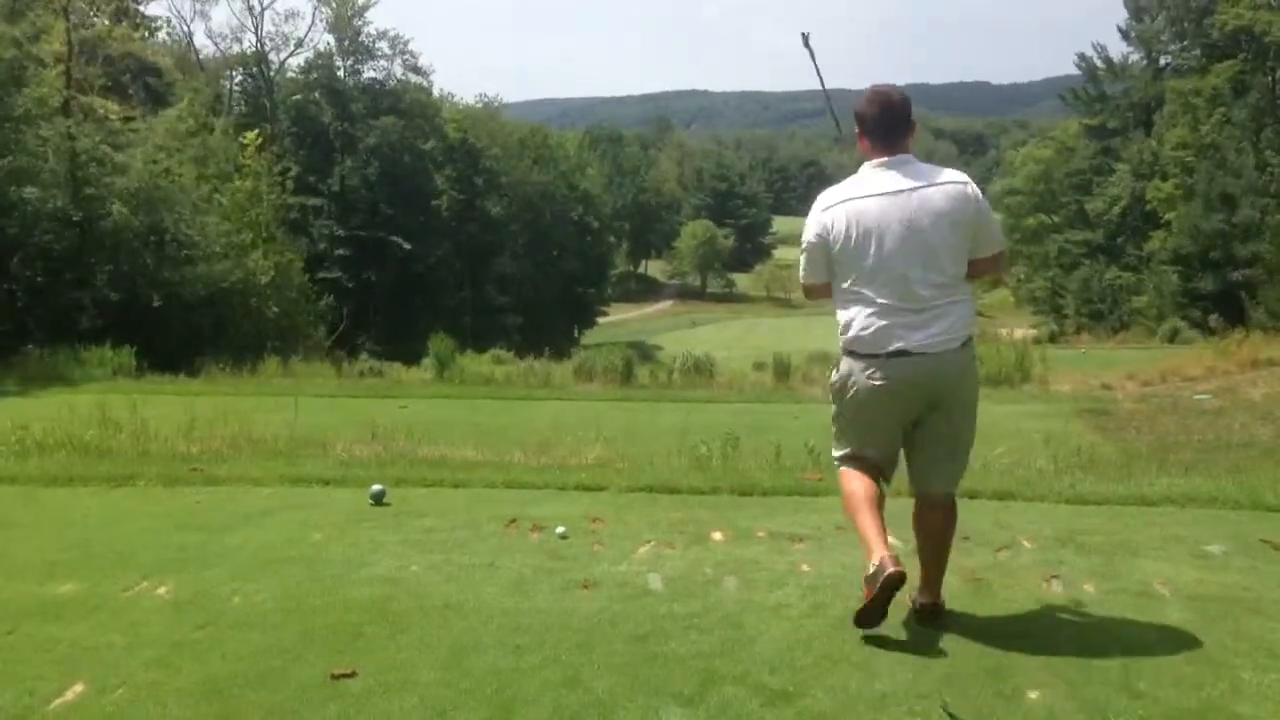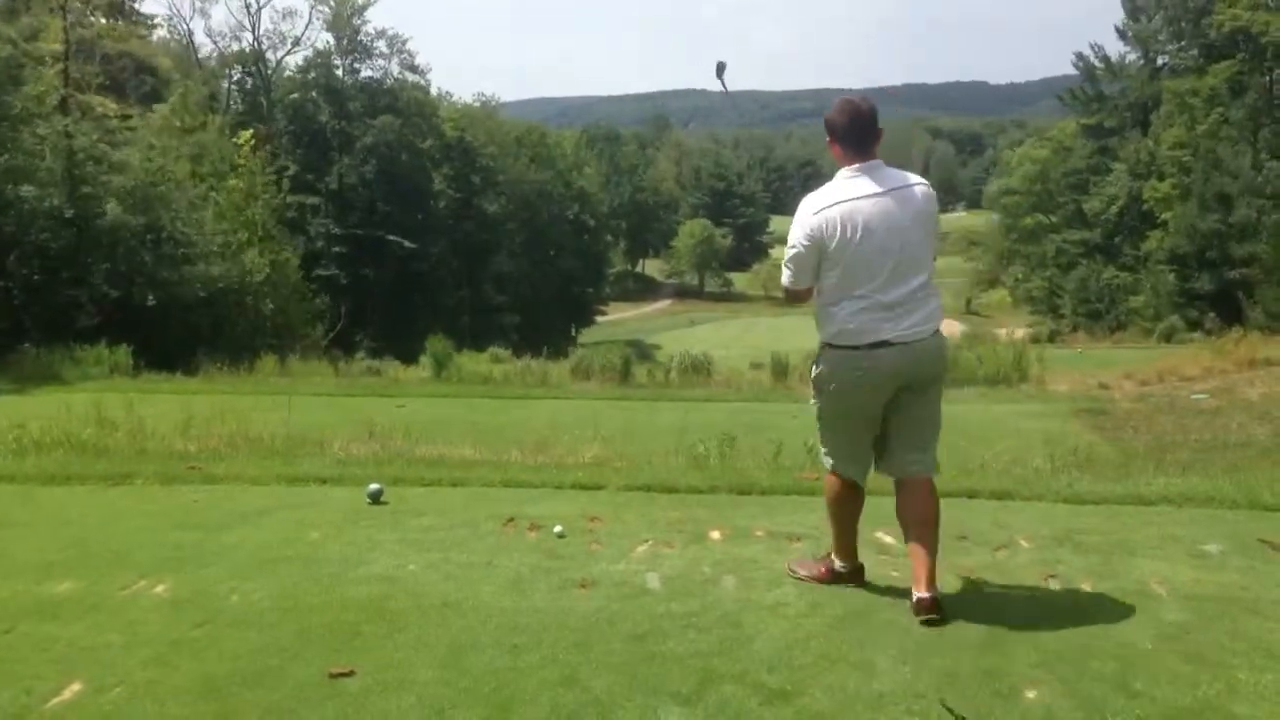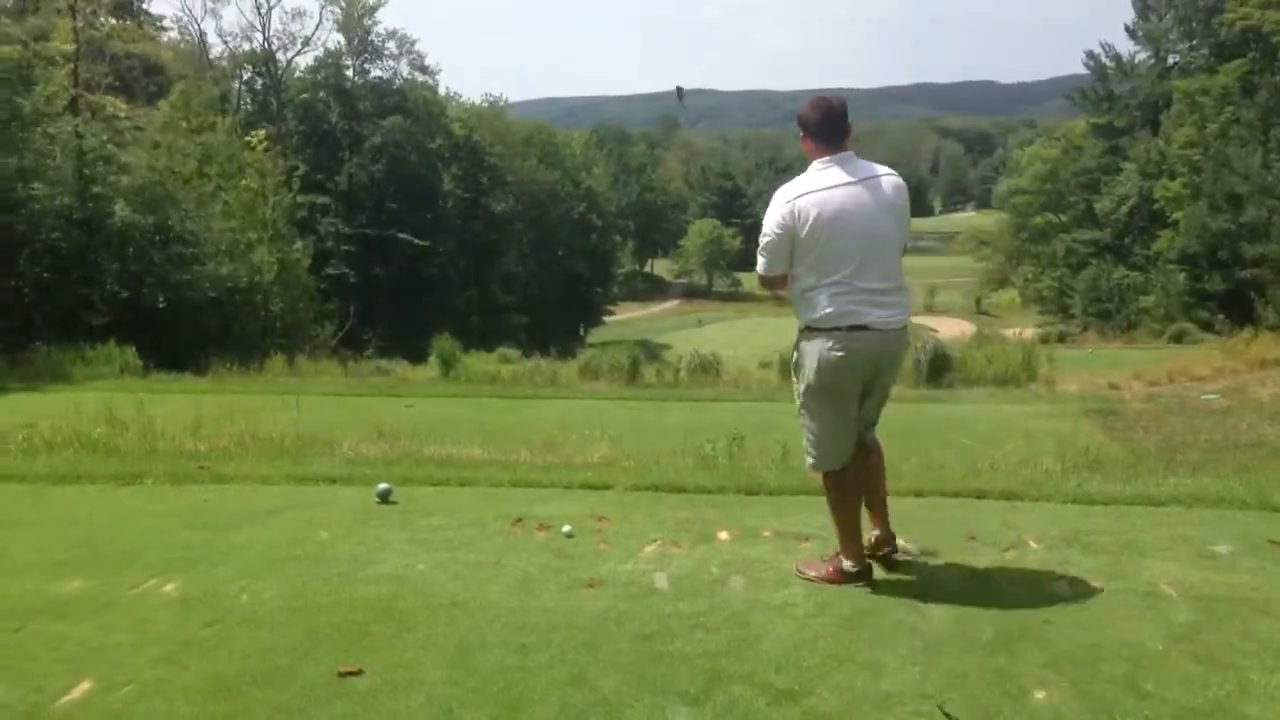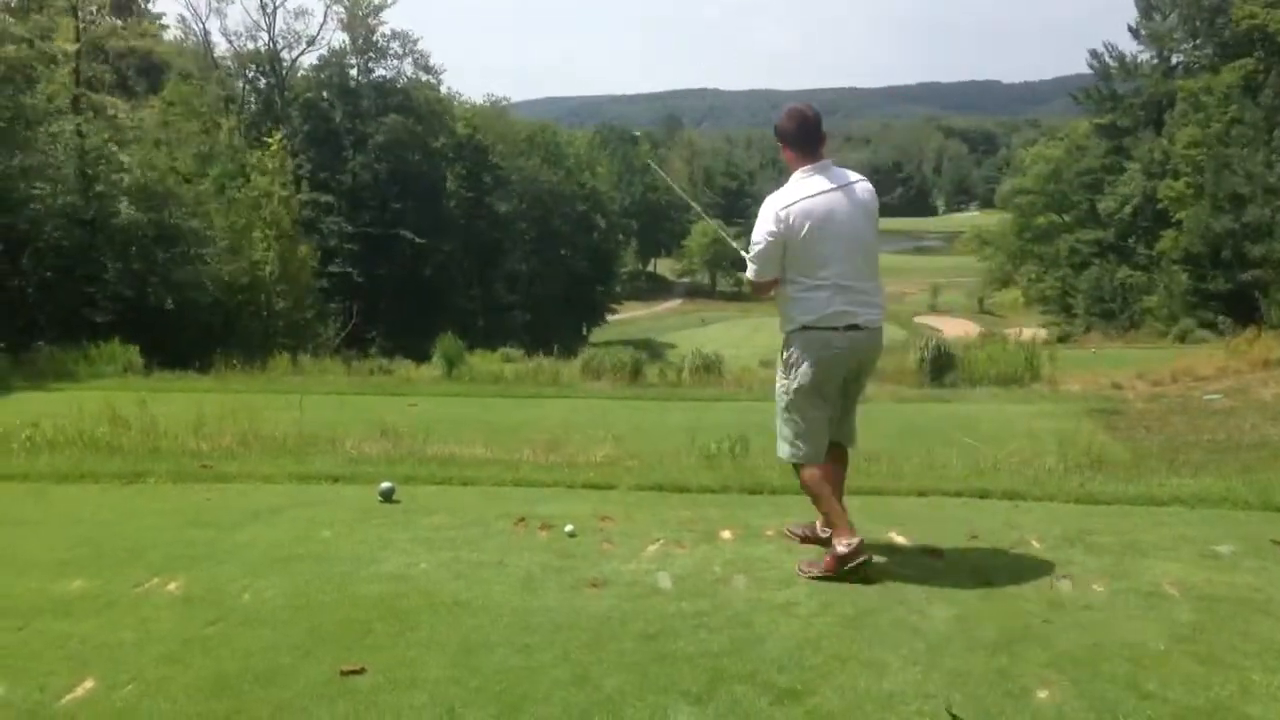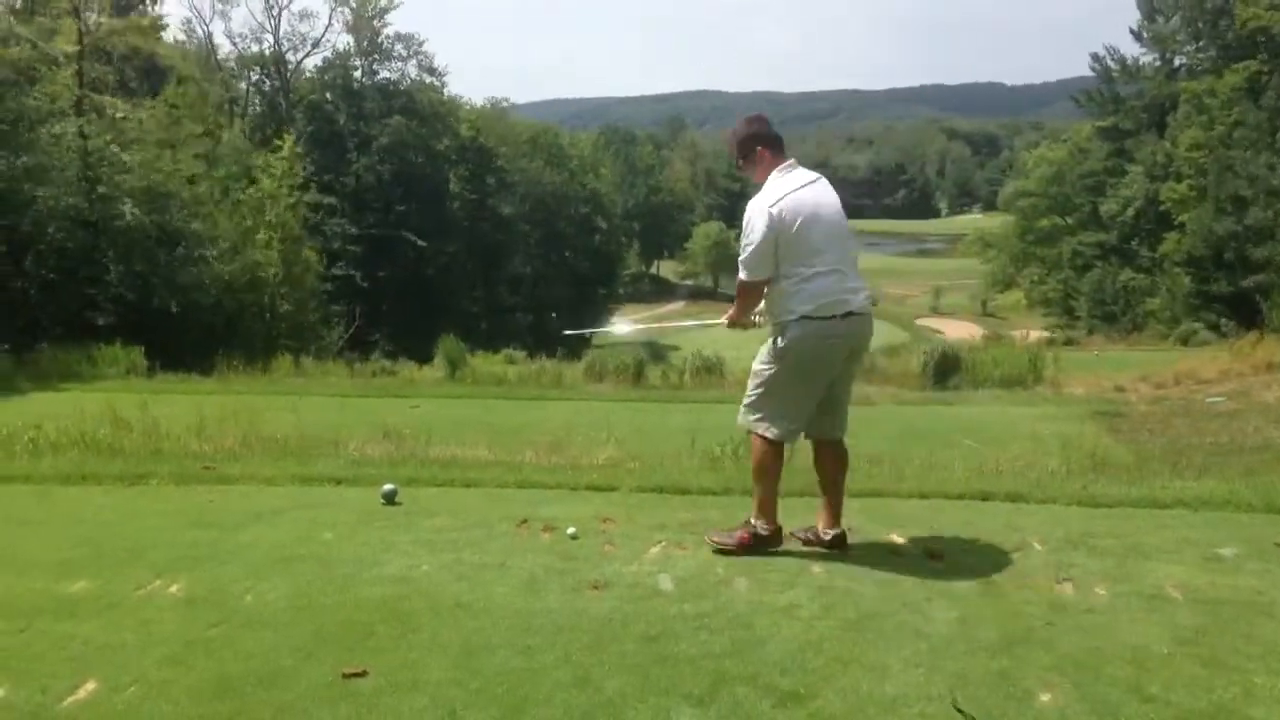
dt=0.3s
person 1, frame 1
left shoulder: (833, 205)
right shoulder: (960, 189)
left elbow: (813, 288)
right elbow: (993, 263)
left hip: (873, 364)
right hip: (949, 360)
left knee: (859, 464)
right knee: (937, 484)
left ankle: (882, 560)
right ankle: (928, 596)
person 1, frame 2
left shoulder: (818, 207)
right shoulder: (921, 192)
left elbow: (795, 291)
left hip: (853, 355)
right hip: (922, 348)
left knee: (843, 466)
right knee: (915, 469)
left ankle: (844, 562)
right ankle: (925, 587)
person 1, frame 3
left shoulder: (792, 198)
right shoulder: (893, 184)
left elbow: (770, 279)
left hip: (830, 339)
right hip: (891, 332)
left knee: (834, 453)
right knee: (862, 436)
left ankle: (852, 559)
right ankle: (881, 531)
person 1, frame 4
left shoulder: (781, 206)
right shoulder: (863, 189)
left elbow: (759, 284)
left wrist: (785, 276)
left hip: (816, 338)
right hip: (867, 330)
left knee: (804, 446)
right knee: (834, 434)
left ankle: (846, 540)
right ankle: (830, 524)
person 1, frame 5
left shoulder: (766, 205)
right shoulder: (819, 184)
left elbow: (753, 281)
left wrist: (738, 314)
right wrist: (765, 302)
left hip: (808, 327)
right hip: (853, 319)
left knee: (765, 423)
right knee: (827, 429)
left ankle: (763, 525)
right ankle: (831, 526)
